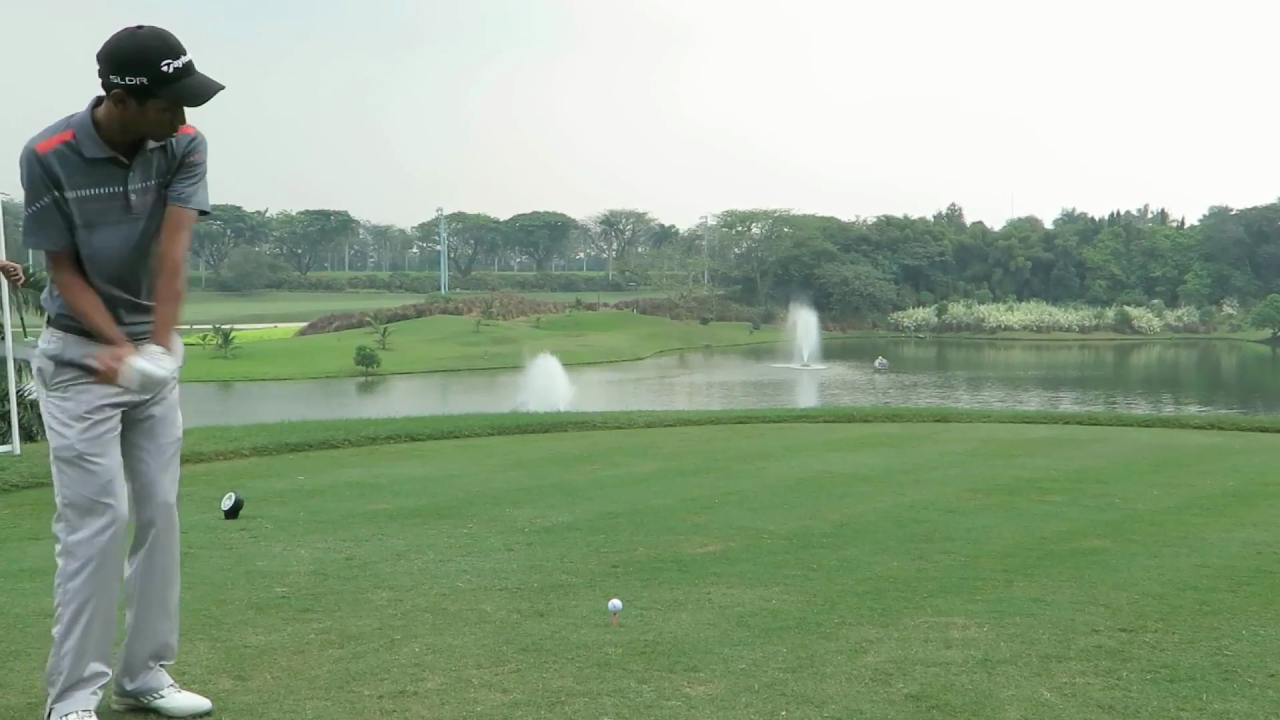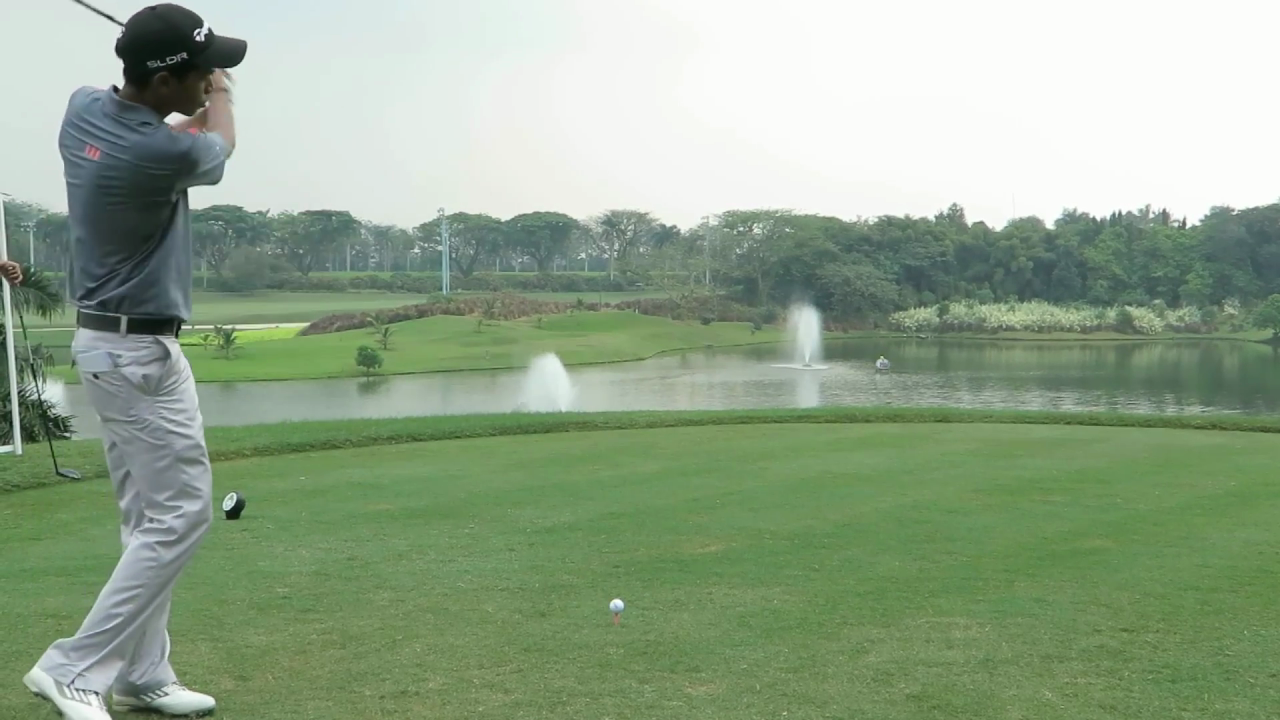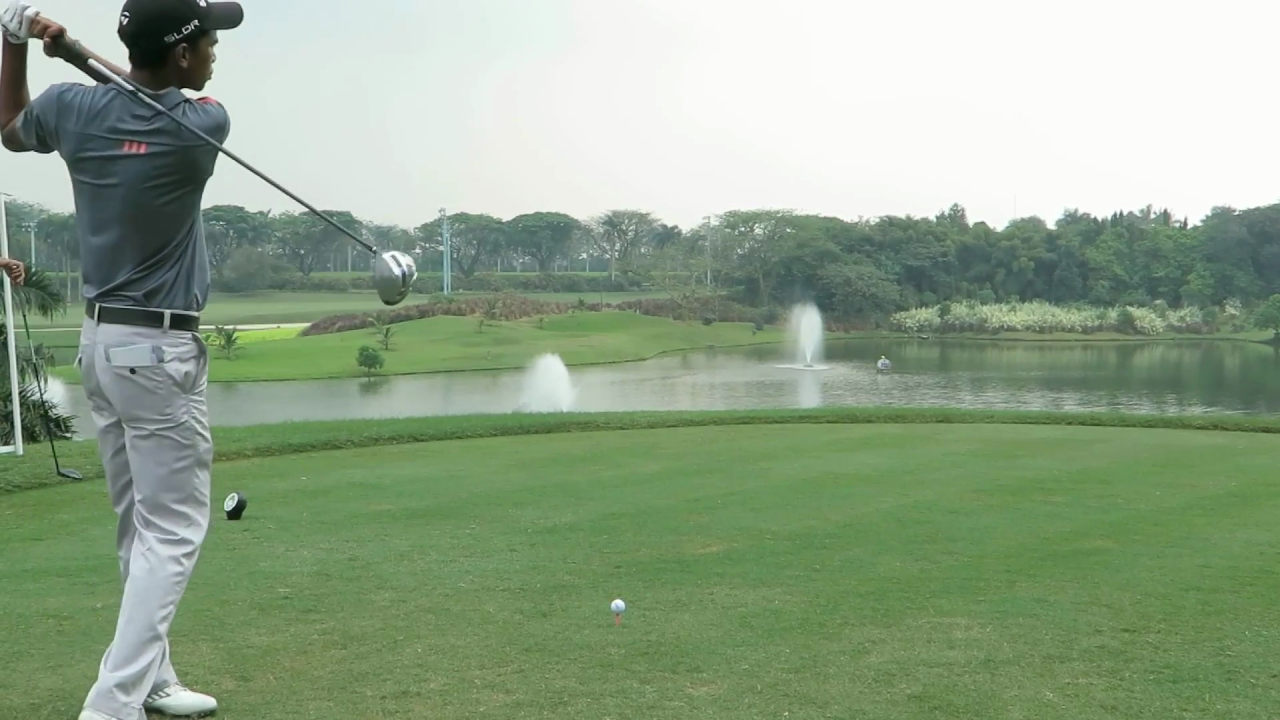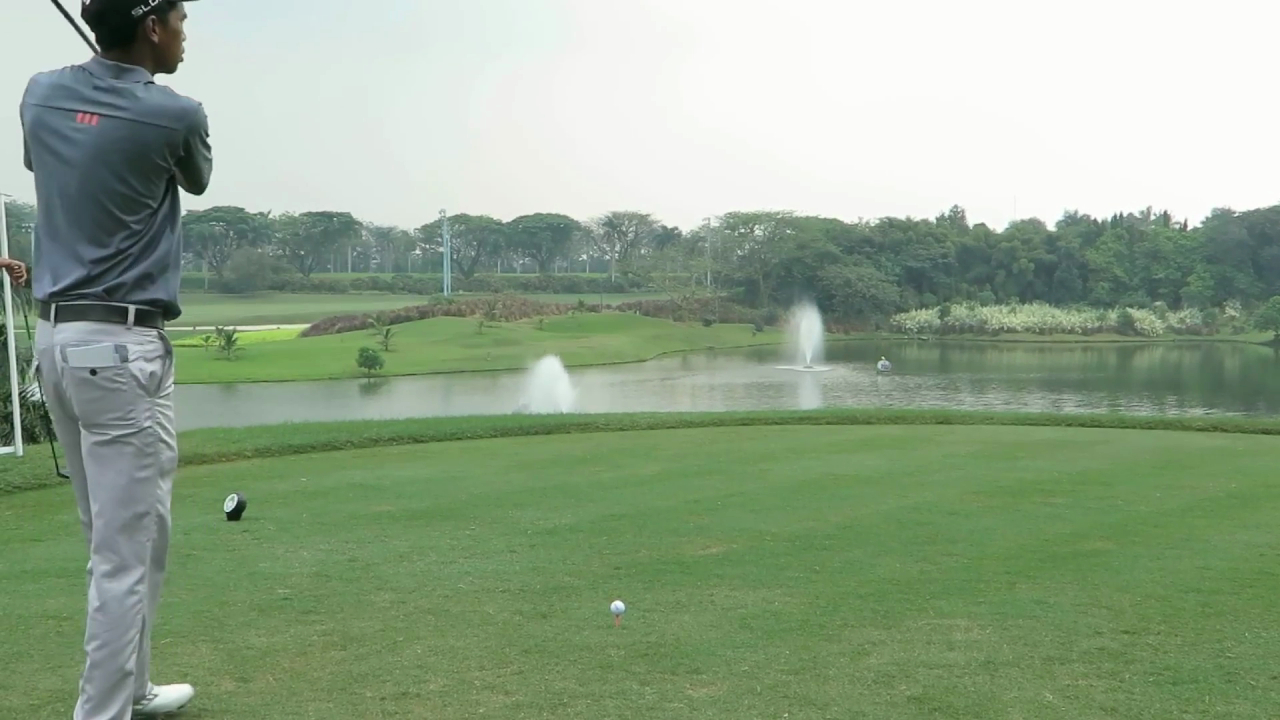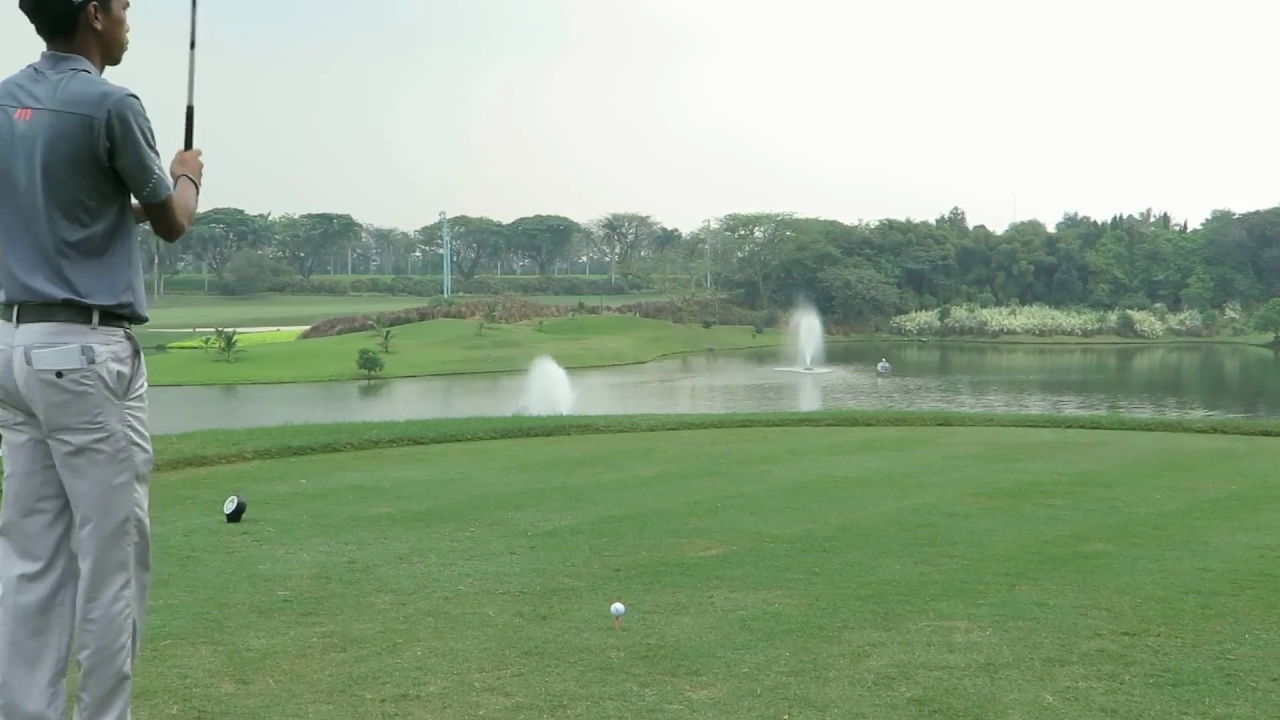
dt=0.4s
person 1, frame 1
left shoulder: (184, 145)
right shoulder: (48, 157)
left elbow: (171, 252)
right elbow: (67, 276)
left wrist: (155, 341)
right wrist: (114, 343)
left hip: (150, 351)
right hip: (78, 357)
left knee: (155, 518)
right knee: (95, 521)
person 1, frame 2
left shoulder: (84, 107)
right shoulder: (166, 152)
right elbow: (218, 141)
left wrist: (201, 90)
right wrist: (222, 98)
left hip: (107, 342)
right hip: (138, 353)
left knee: (149, 518)
right knee: (179, 516)
person 1, frame 3
left shoulder: (69, 106)
right shoulder: (206, 123)
left hip: (99, 339)
right hip: (159, 350)
left knee: (140, 524)
right knee: (172, 532)
person 1, frame 4
left shoulder: (41, 94)
right shoulder: (176, 115)
left hip: (55, 338)
right hip: (121, 347)
left knee: (112, 538)
right knee: (131, 549)
person 1, frame 5
right shoulder: (111, 104)
right elbow: (171, 222)
left wrist: (132, 211)
right wrist: (183, 181)
right hip: (86, 349)
right knee: (112, 556)
